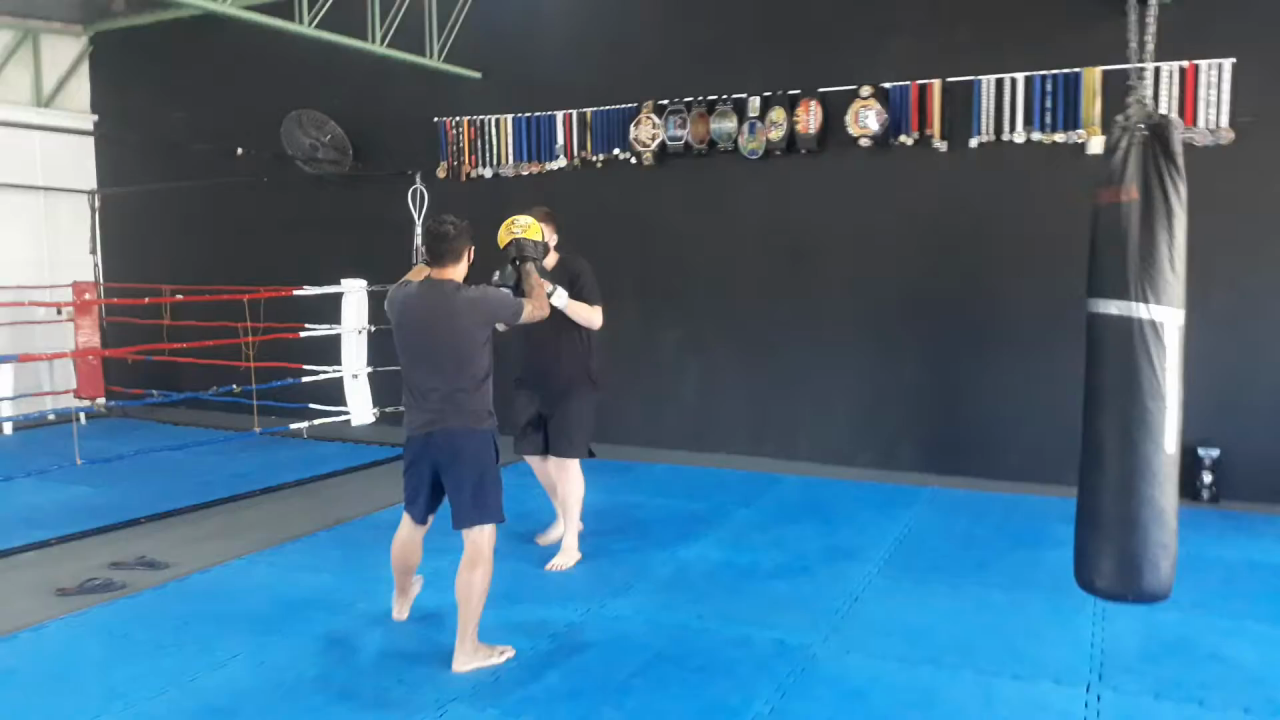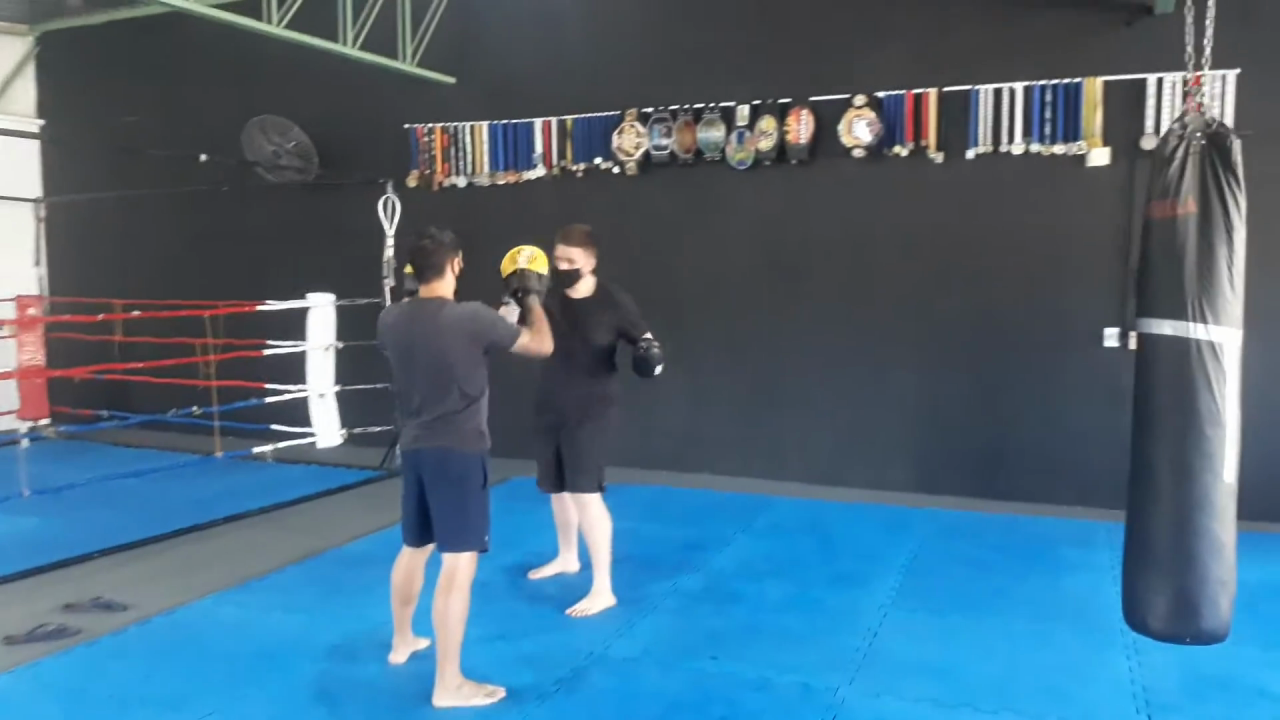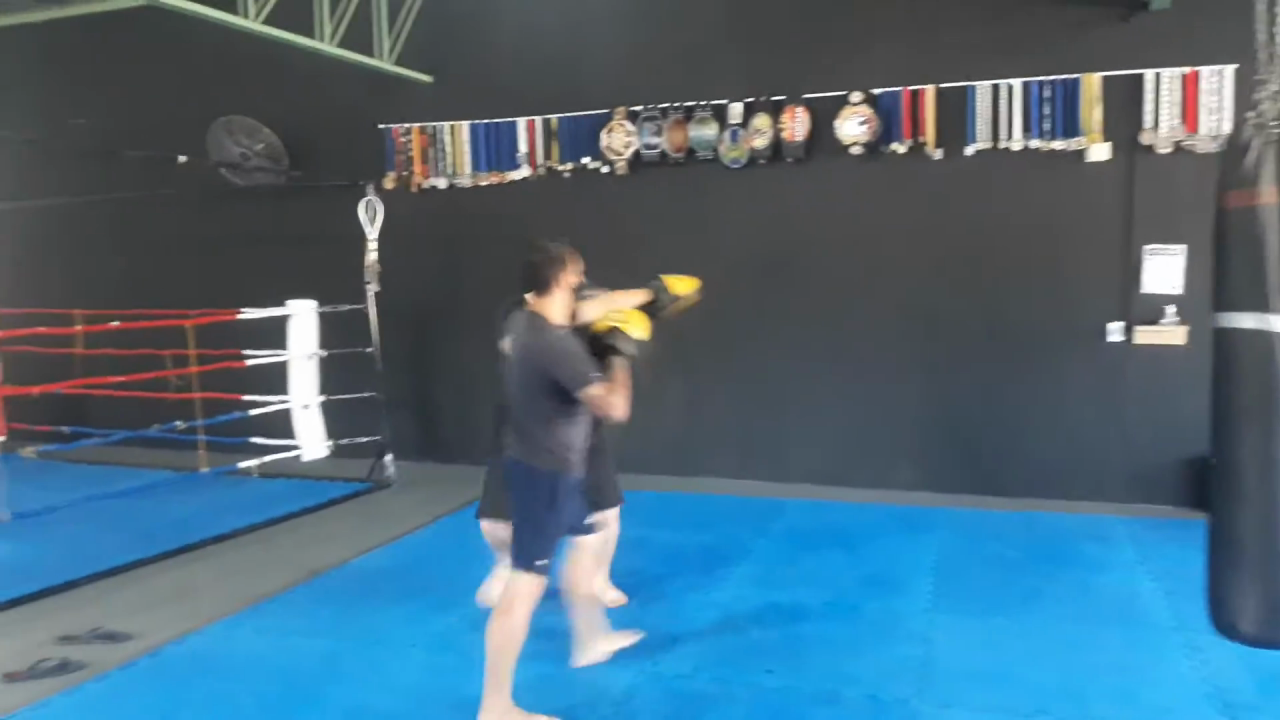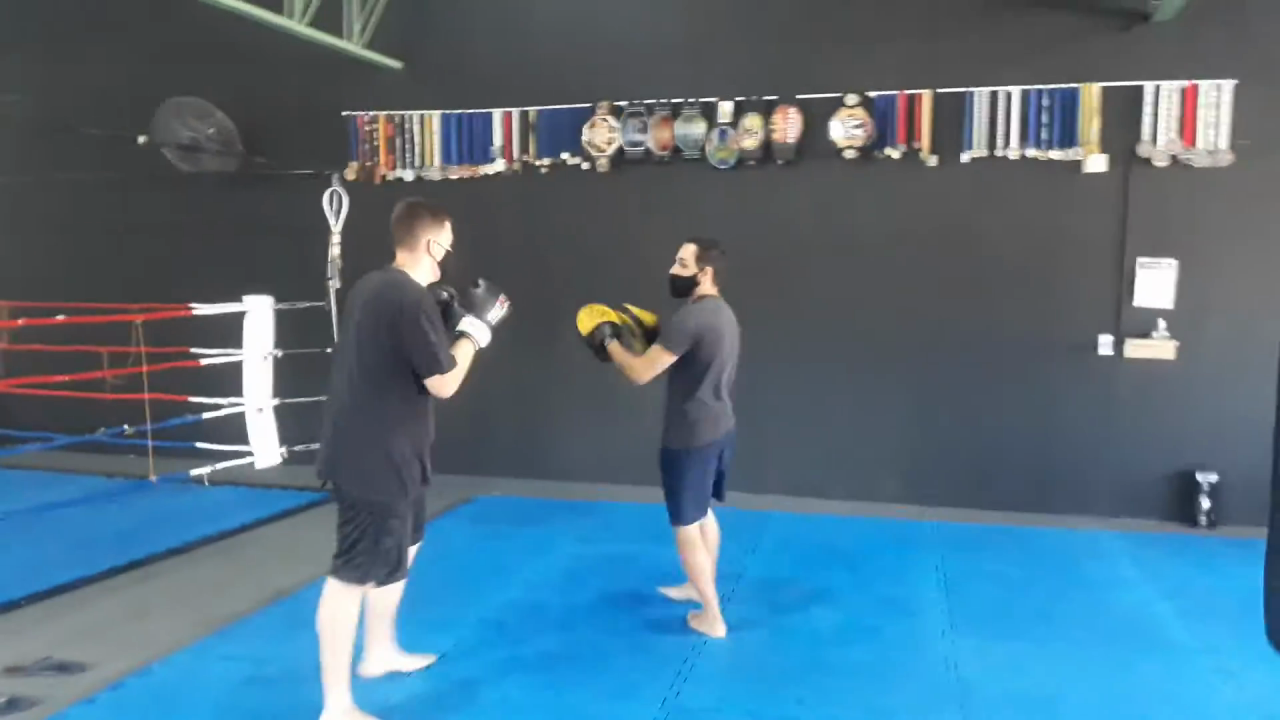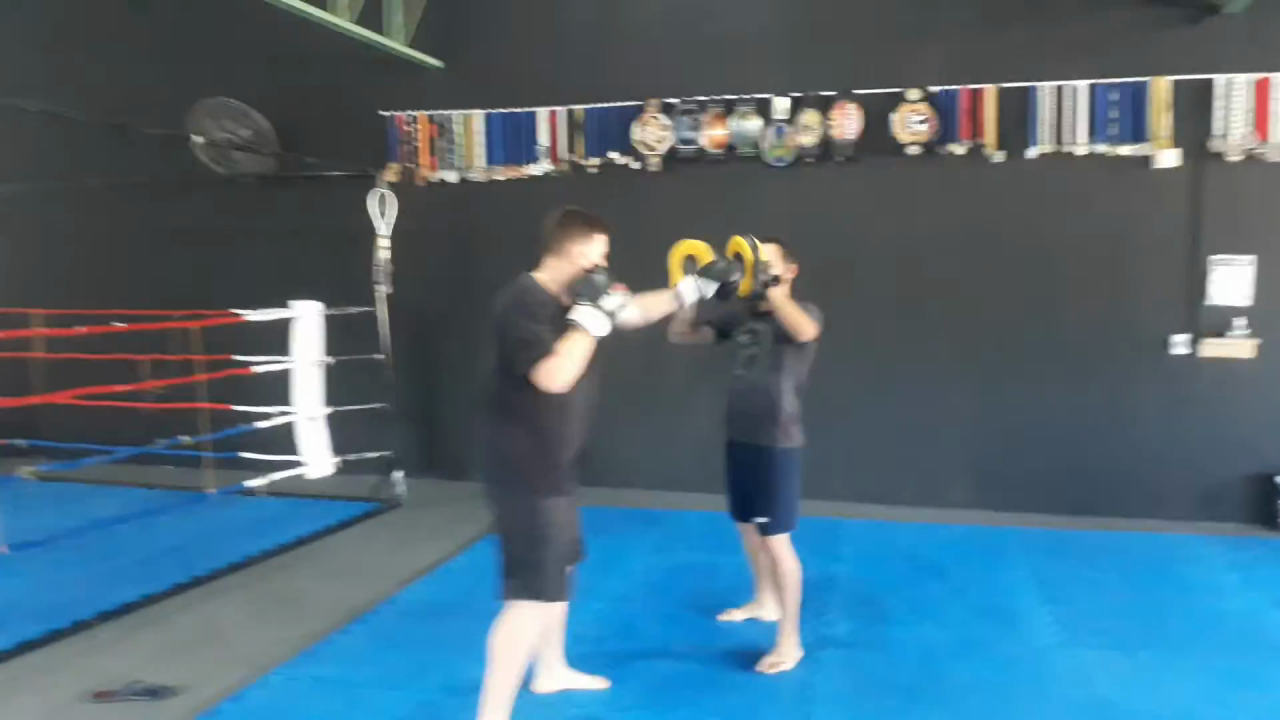
dt=1s
person 1, frame 1
left shoulder: (400, 299)
right shoulder: (482, 301)
right elbow: (540, 308)
left wrist: (426, 260)
right wrist: (529, 265)
left hip: (419, 431)
right hip: (468, 433)
left knee: (413, 520)
right knee: (479, 537)
left ankle: (402, 598)
right ankle: (467, 648)
person 1, frame 2
left shoulder: (392, 319)
right shoulder: (471, 317)
right elbow: (542, 345)
left wrist: (412, 289)
right wrist: (532, 296)
left hip: (416, 448)
right hip: (458, 452)
left knee: (414, 548)
right knee: (459, 562)
left ankle: (401, 641)
right ankle: (448, 685)
person 1, frame 3
left shoulder: (525, 323)
right shoulder: (557, 345)
right elbow: (614, 409)
right wrist: (619, 355)
left hip: (552, 468)
right hip: (545, 472)
left knee: (583, 542)
right knee: (525, 585)
left ankle: (592, 639)
person 1, frame 4
left shoulder: (693, 317)
right shoulder: (721, 314)
left elbow: (641, 373)
left wrist: (610, 342)
right wrist: (651, 337)
left hip: (690, 438)
right hip: (720, 430)
left knee: (689, 527)
right knee: (701, 513)
left ankle: (711, 617)
right ankle: (699, 586)
person 1, frame 5
left shoulder: (801, 313)
right shoulder: (738, 313)
left elbow: (806, 332)
right elbow: (682, 335)
left wrist: (768, 289)
left hip: (777, 442)
right hip: (740, 437)
left knee: (775, 538)
right knee: (748, 525)
left ankle: (790, 640)
right ankle: (764, 601)
person 2, frame 1
left shoulder: (575, 269)
left elbow: (594, 319)
left wrist: (555, 293)
left hip: (573, 380)
right hip: (534, 379)
left knee: (565, 458)
right knee: (532, 452)
left ankle: (570, 545)
right ankle: (564, 520)
person 2, frame 2
left shoulder: (612, 301)
right shoulder: (546, 291)
left elbow: (641, 339)
left hip: (591, 407)
right hip: (550, 406)
left knee: (585, 492)
right knee: (557, 486)
left ankle: (603, 588)
right ankle: (566, 556)
person 2, frame 3
left shoulder: (585, 313)
right shoulder: (517, 316)
right wrist: (568, 321)
left knee: (606, 513)
right knee: (494, 522)
left ankle: (600, 579)
right ankle: (507, 564)
person 2, frame 4
left shoulder: (372, 287)
right shoulder: (410, 300)
right elbow: (444, 382)
left wrist: (442, 319)
right wrist: (476, 324)
left hip: (359, 446)
right hip: (378, 457)
left knee: (401, 549)
right knee: (356, 573)
left ankle: (381, 650)
person 2, frame 5
left shoulder: (565, 297)
right shoulder: (524, 300)
left elbow: (625, 313)
right elbow: (554, 377)
left wrist: (691, 288)
right wrist: (588, 314)
left hip: (549, 463)
right hip: (524, 470)
left knee: (559, 566)
right knee: (534, 593)
left ankle: (551, 668)
